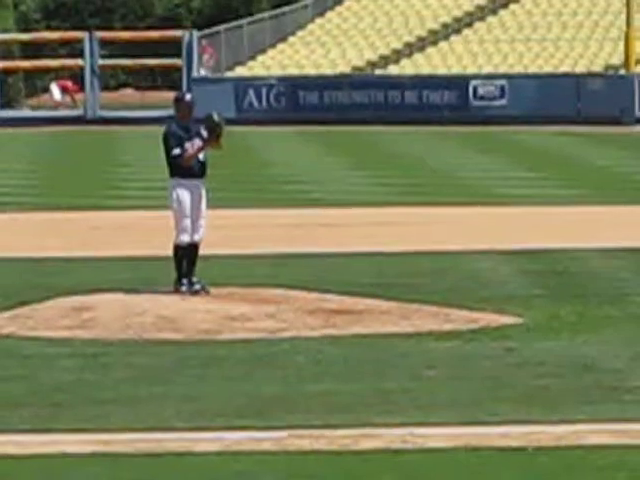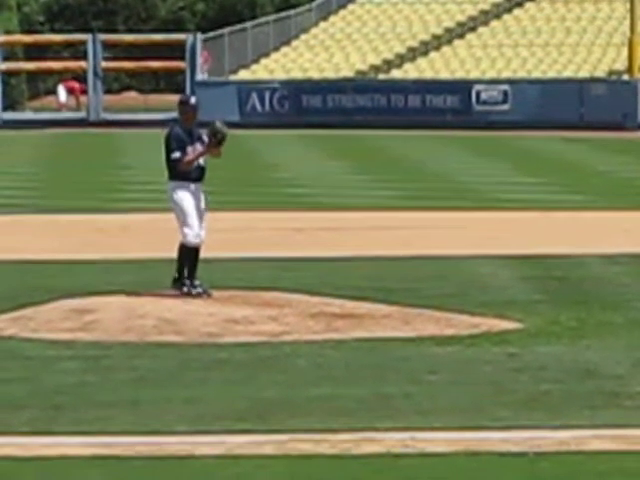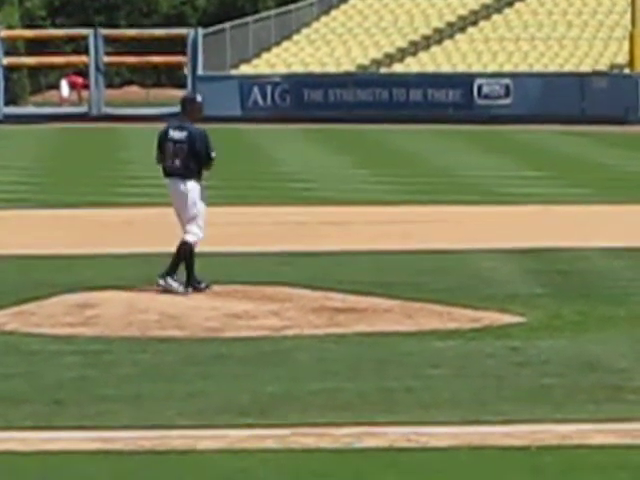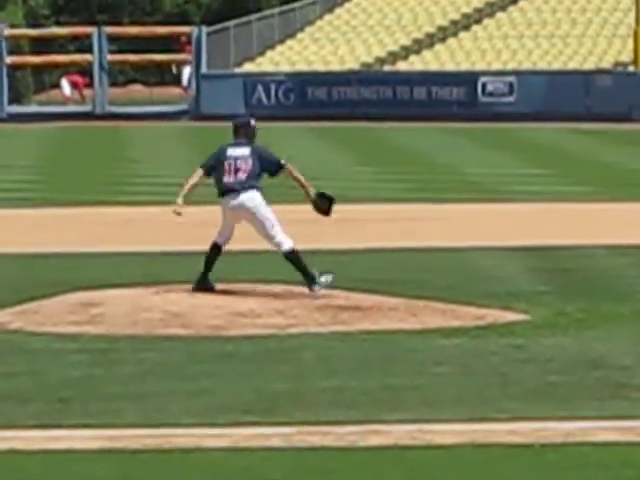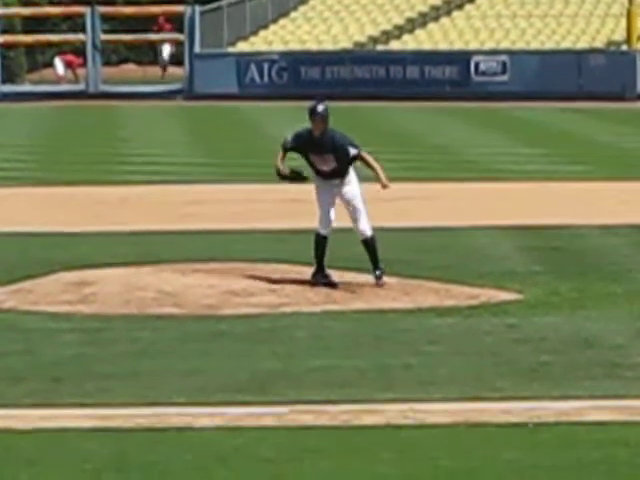
dt=1s
person 1, frame 1
left shoulder: (196, 127)
right shoulder: (172, 131)
left elbow: (217, 145)
right elbow: (183, 160)
left wrist: (214, 135)
right wrist: (202, 145)
left hip: (199, 184)
right hip: (182, 185)
left knee: (197, 233)
right knee: (184, 234)
left ankle: (191, 277)
right ankle: (180, 280)
person 1, frame 2
left shoulder: (197, 132)
right shoulder: (174, 134)
left elbow: (216, 153)
right elbow: (182, 165)
left wrist: (214, 143)
right wrist: (202, 151)
left hip: (196, 187)
right hip: (181, 187)
left knee: (198, 236)
right knee: (191, 233)
left ankle: (192, 281)
right ankle: (179, 279)
person 1, frame 3
left shoulder: (167, 129)
right shoulder: (197, 133)
left elbow: (159, 159)
right elbow: (208, 165)
right wrist: (200, 163)
left hip: (173, 183)
right hip: (189, 184)
left knee: (190, 230)
right knee: (193, 232)
left ankle: (191, 279)
right ankle: (168, 275)
person 1, frame 4
left shoulder: (221, 152)
right shoulder: (258, 151)
left elbow: (199, 174)
right elbow: (286, 168)
left wrist: (181, 198)
right wrist: (308, 189)
left hip: (228, 202)
right hip: (251, 199)
left knee: (222, 237)
right knee: (281, 240)
left ankle: (203, 279)
right ankle: (311, 280)
person 1, frame 5
left shoulder: (337, 139)
right shoulder: (302, 138)
left elbow: (361, 155)
right elbow: (285, 146)
left wrist: (380, 173)
right wrist: (279, 163)
left hip: (345, 180)
right hip: (324, 183)
left knee: (363, 227)
right knee: (325, 224)
left ankle: (377, 269)
right ankle: (319, 272)
